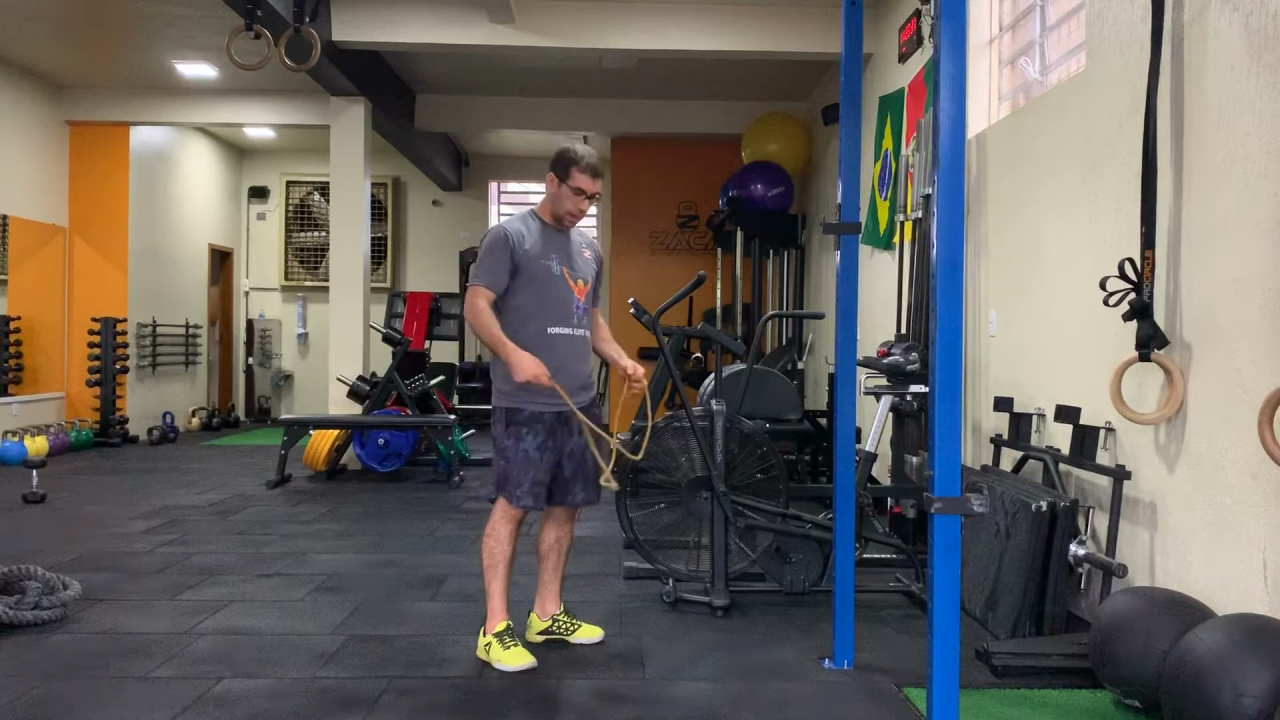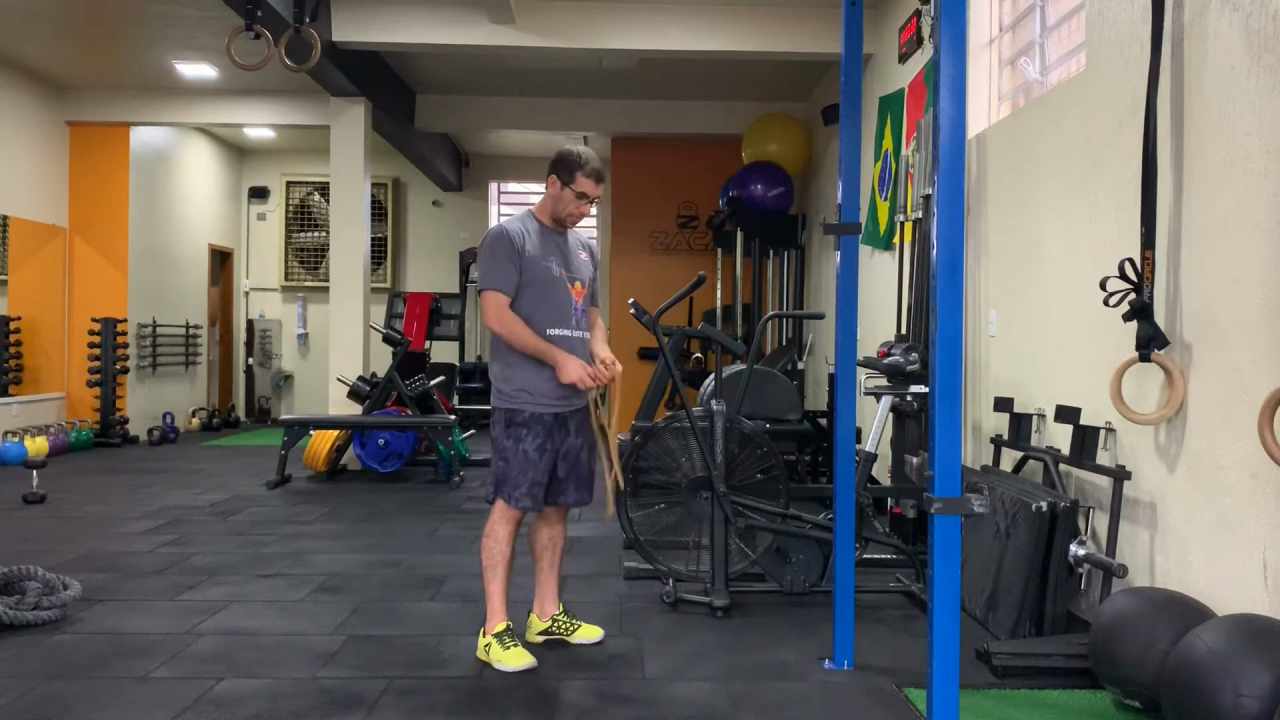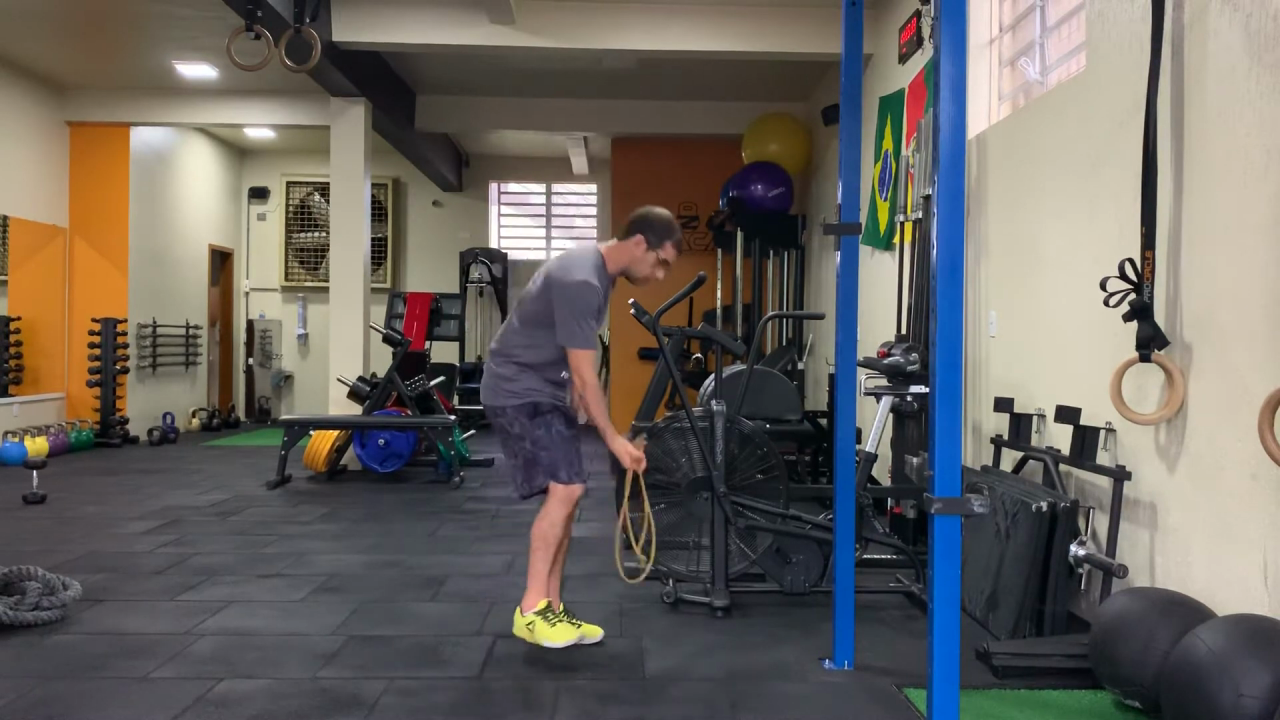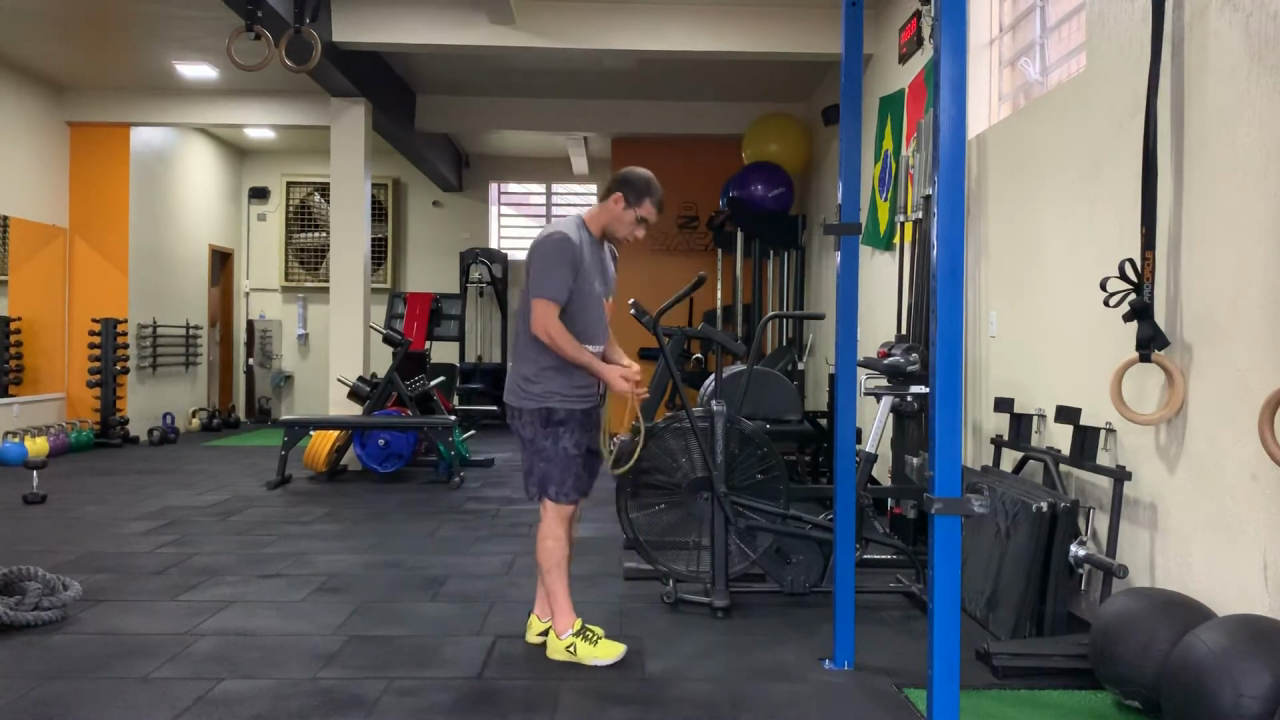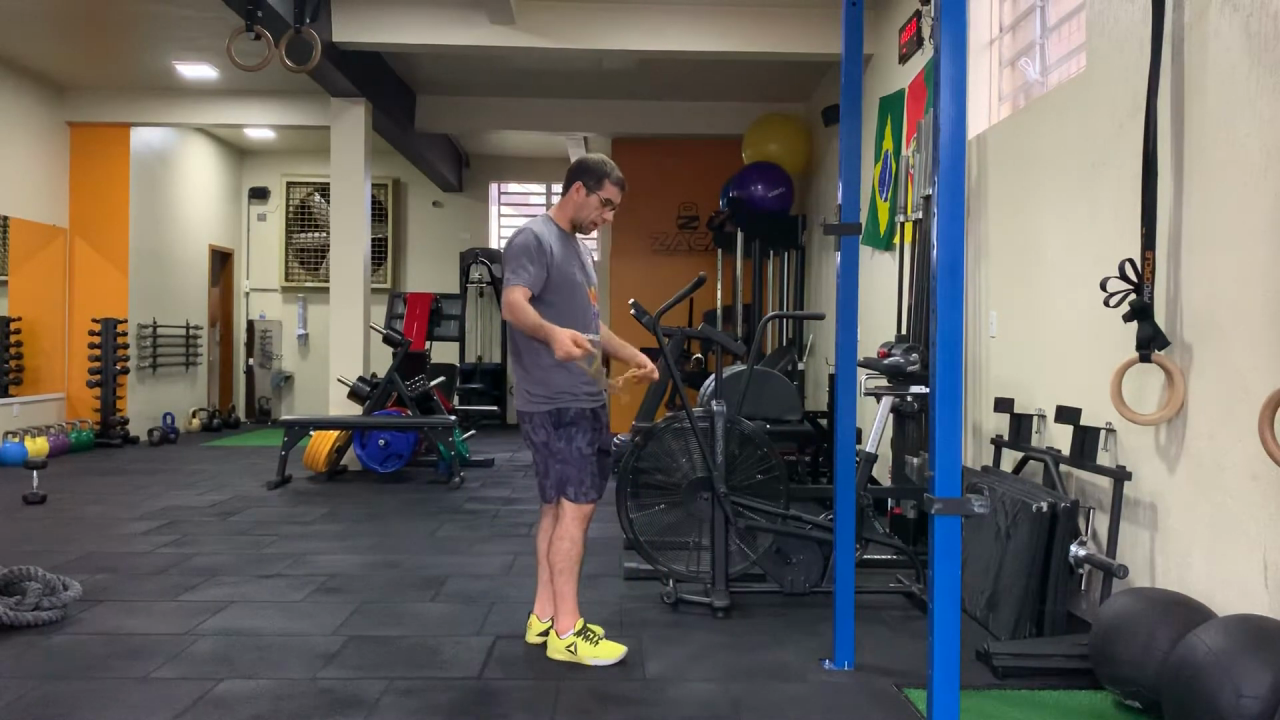
dt=1s
person 1, frame 1
left shoulder: (589, 248)
right shoulder: (509, 237)
right elbow: (476, 304)
left wrist: (621, 358)
right wrist: (511, 353)
left hip: (578, 402)
right hip: (526, 403)
left knee: (563, 507)
right knee: (512, 506)
left ankle: (547, 614)
right ankle: (495, 628)
person 1, frame 2
left shoulder: (584, 248)
right shoulder: (508, 237)
right elbow: (496, 315)
left wrist: (601, 352)
right wrist: (558, 359)
left hip: (573, 405)
right hip: (525, 404)
left knee: (556, 508)
right knee: (511, 508)
left ankle: (547, 615)
right ankle: (494, 629)
person 1, frame 3
left shoulder: (600, 271)
right shoulder: (580, 281)
right elbow: (584, 372)
left wrist: (576, 398)
right wrist: (613, 440)
left hip: (545, 390)
right hip: (517, 392)
left knee: (564, 495)
right knee: (565, 490)
left ankle: (551, 607)
right ankle: (532, 609)
person 1, frame 4
left shoulder: (604, 251)
right shoulder: (561, 242)
right elbow: (544, 324)
left wrist: (621, 362)
right wrist: (602, 372)
left hip: (577, 399)
right hip: (544, 401)
left knee: (565, 505)
right knee: (557, 508)
left ankle: (544, 615)
right ankle: (564, 631)
person 1, frame 5
left shoulder: (577, 247)
right shoulder: (533, 240)
right elbow: (513, 303)
left wrist: (634, 357)
right wrist: (553, 334)
left hip: (582, 400)
right hip: (554, 404)
left knee: (559, 506)
right knee: (575, 508)
left ankle: (545, 616)
right ankle: (566, 631)
